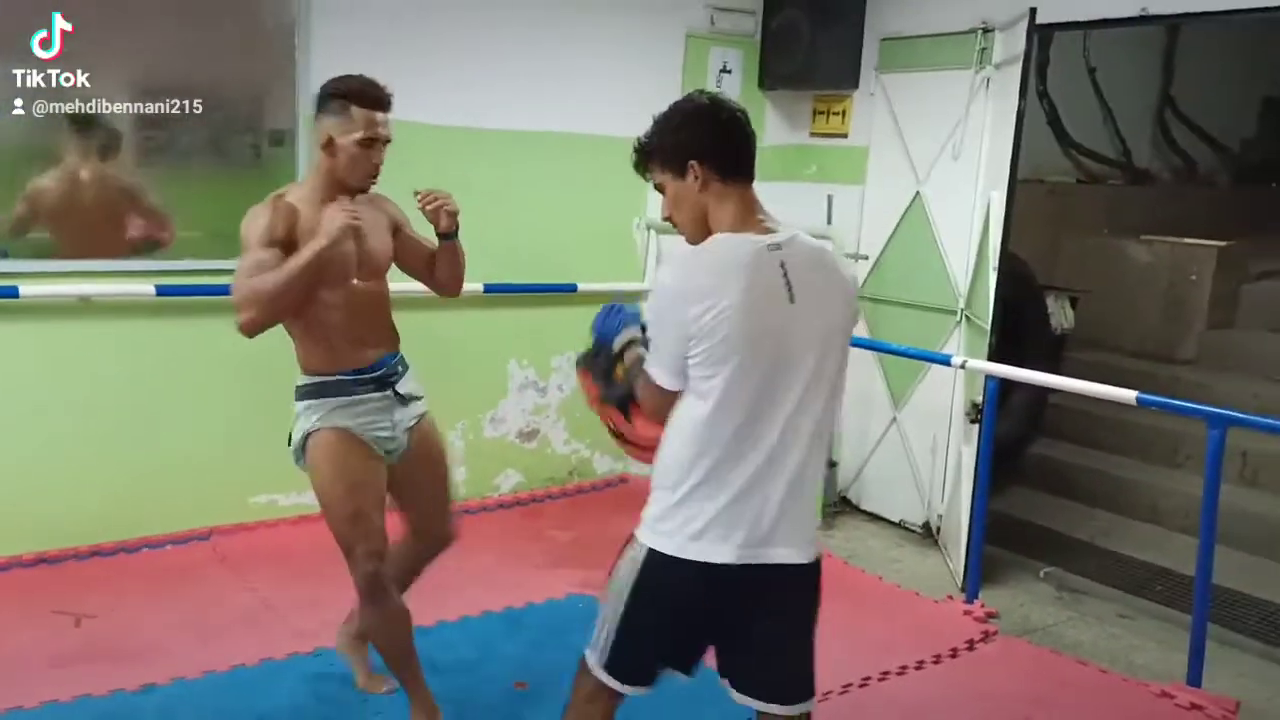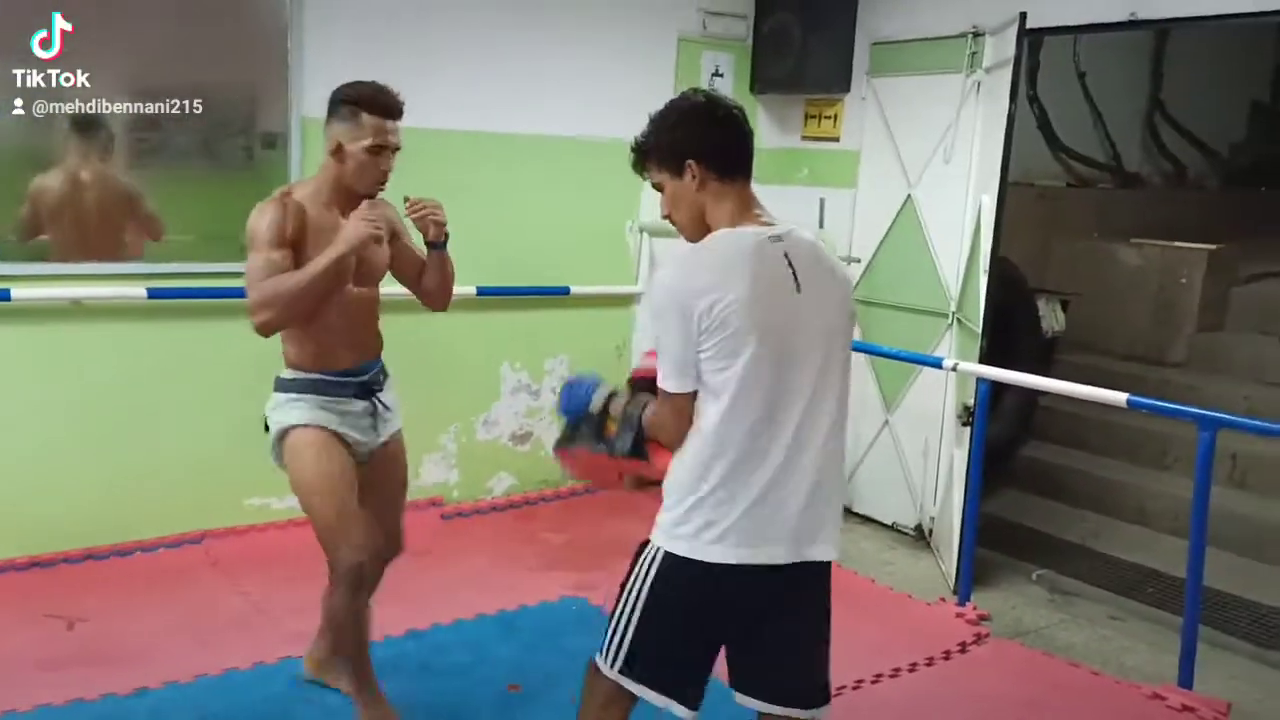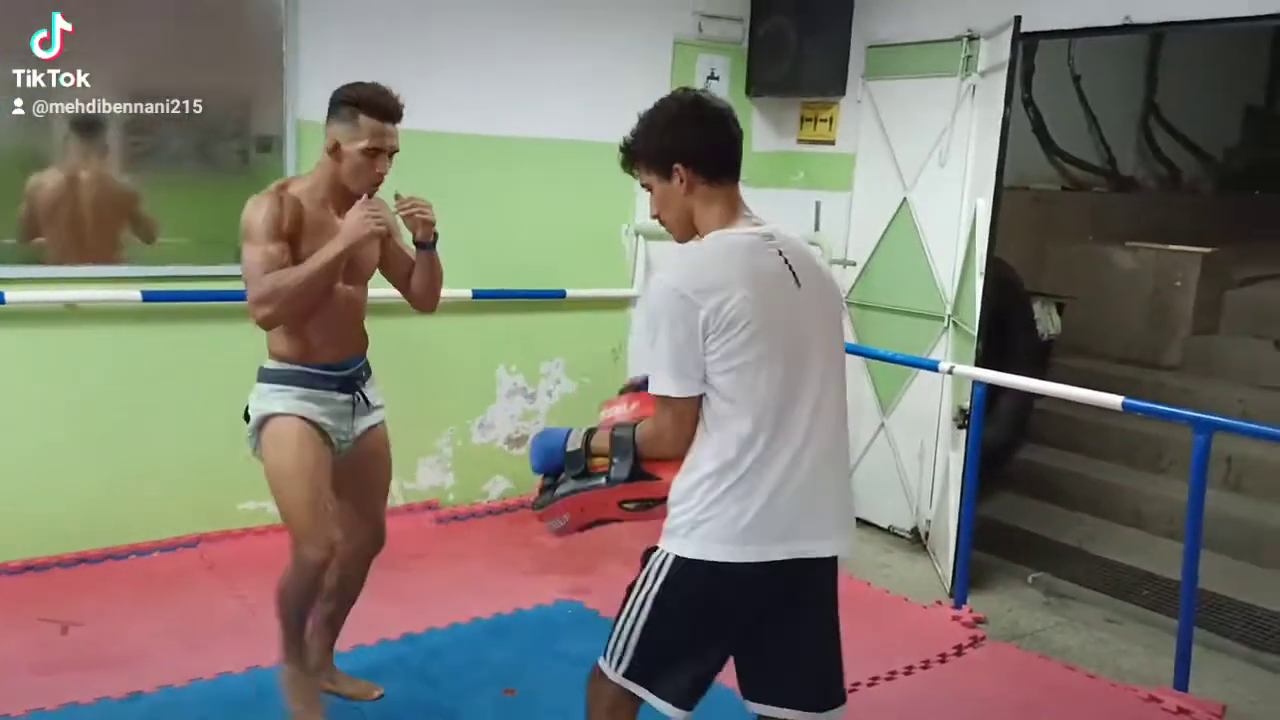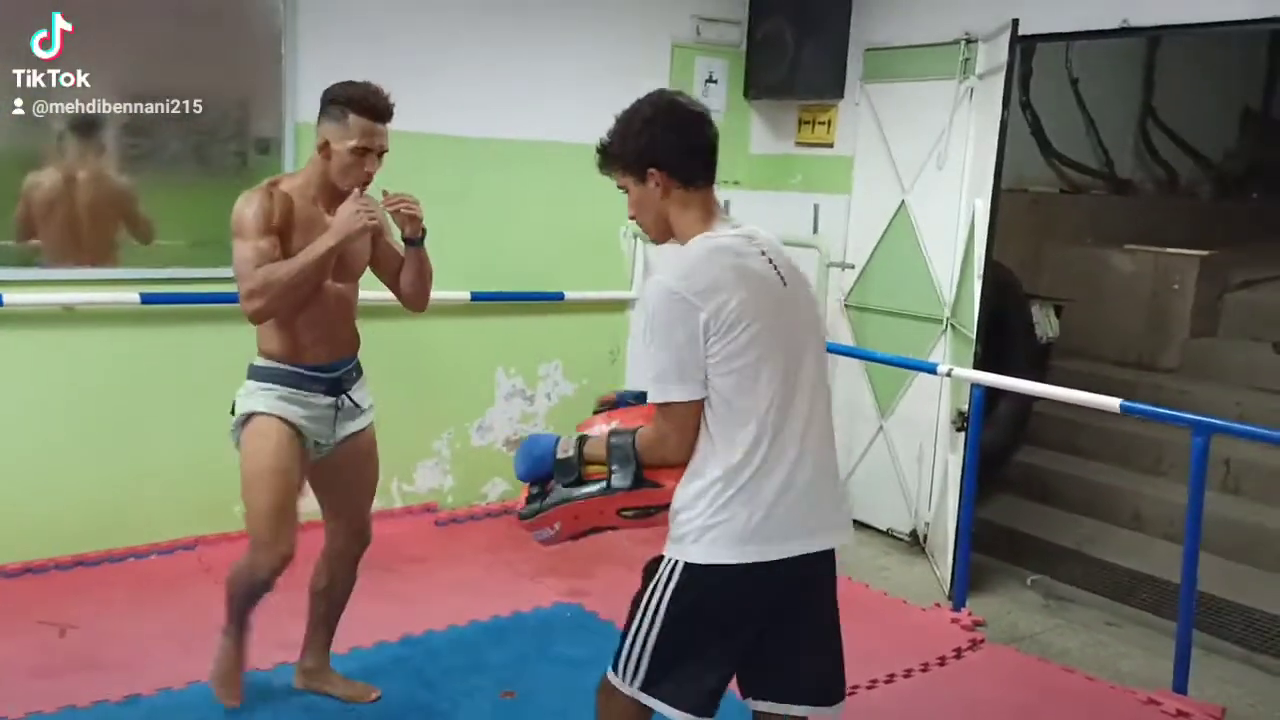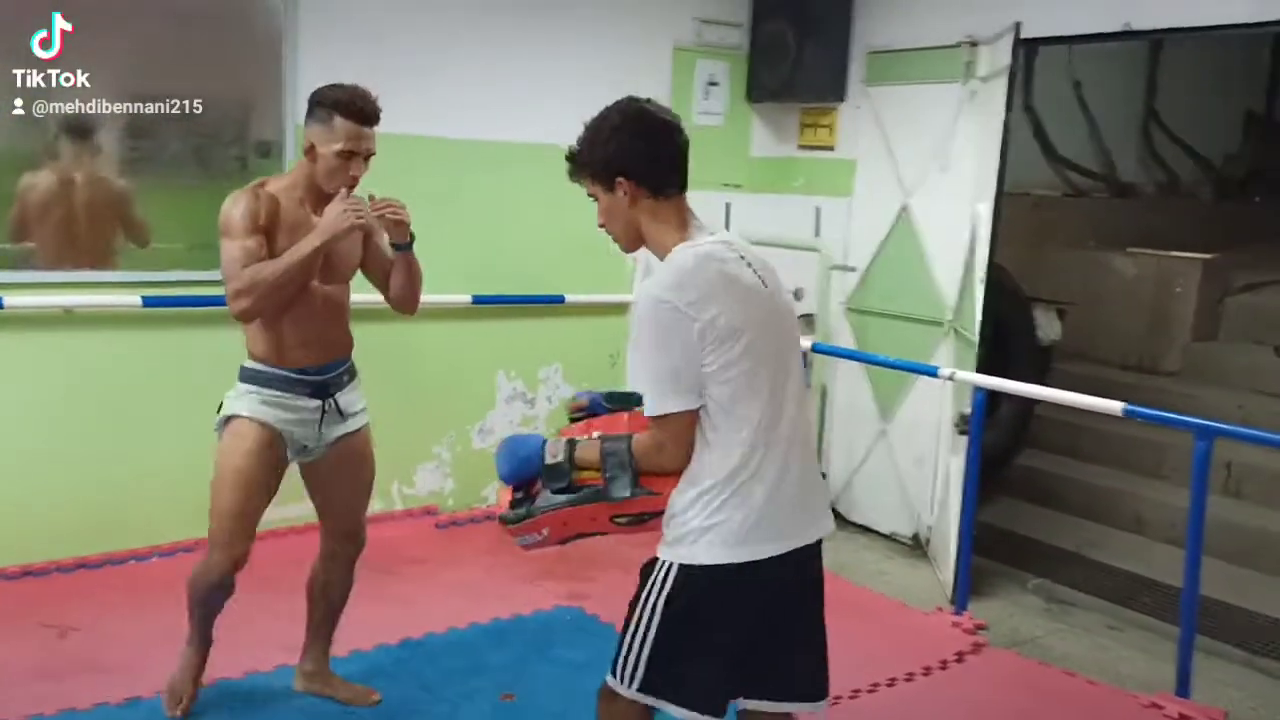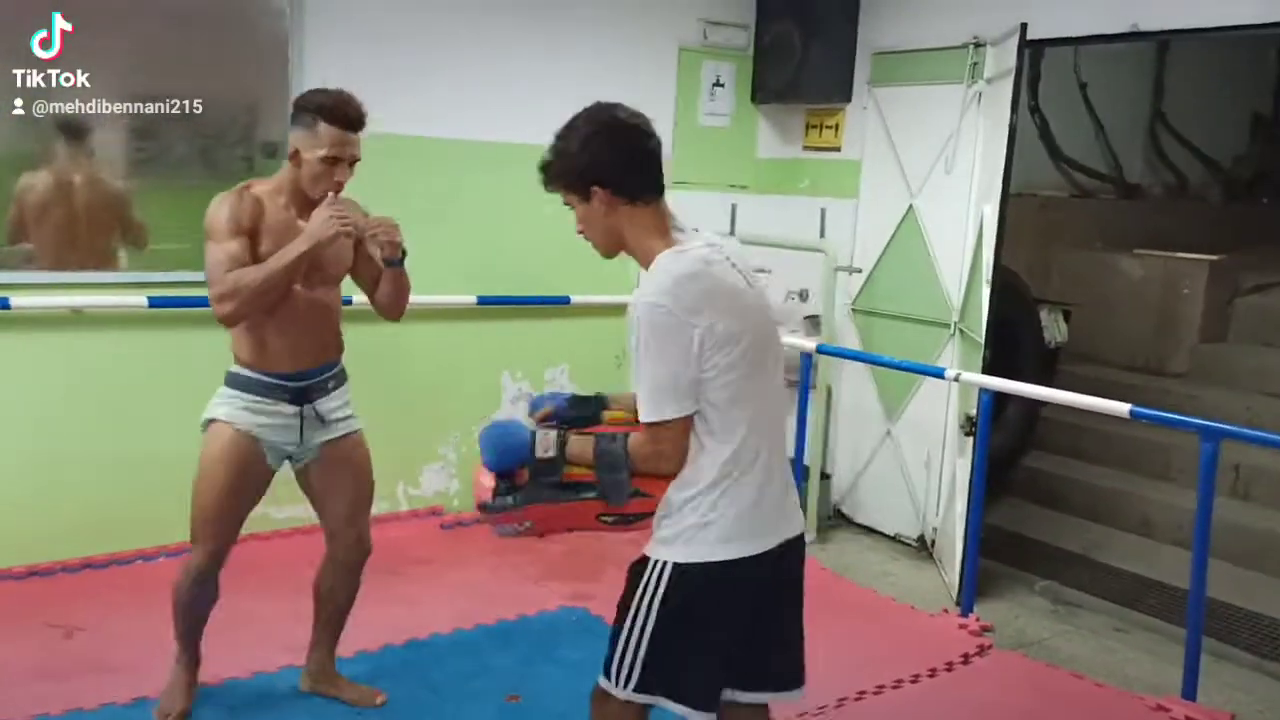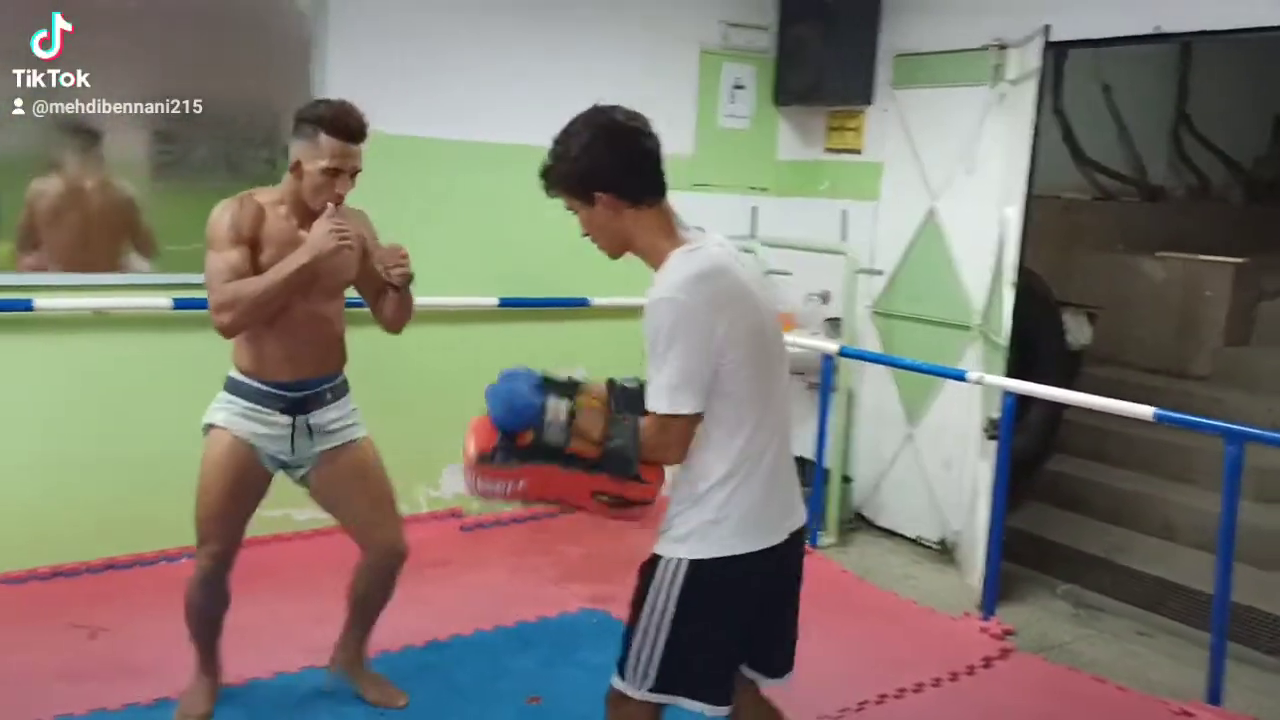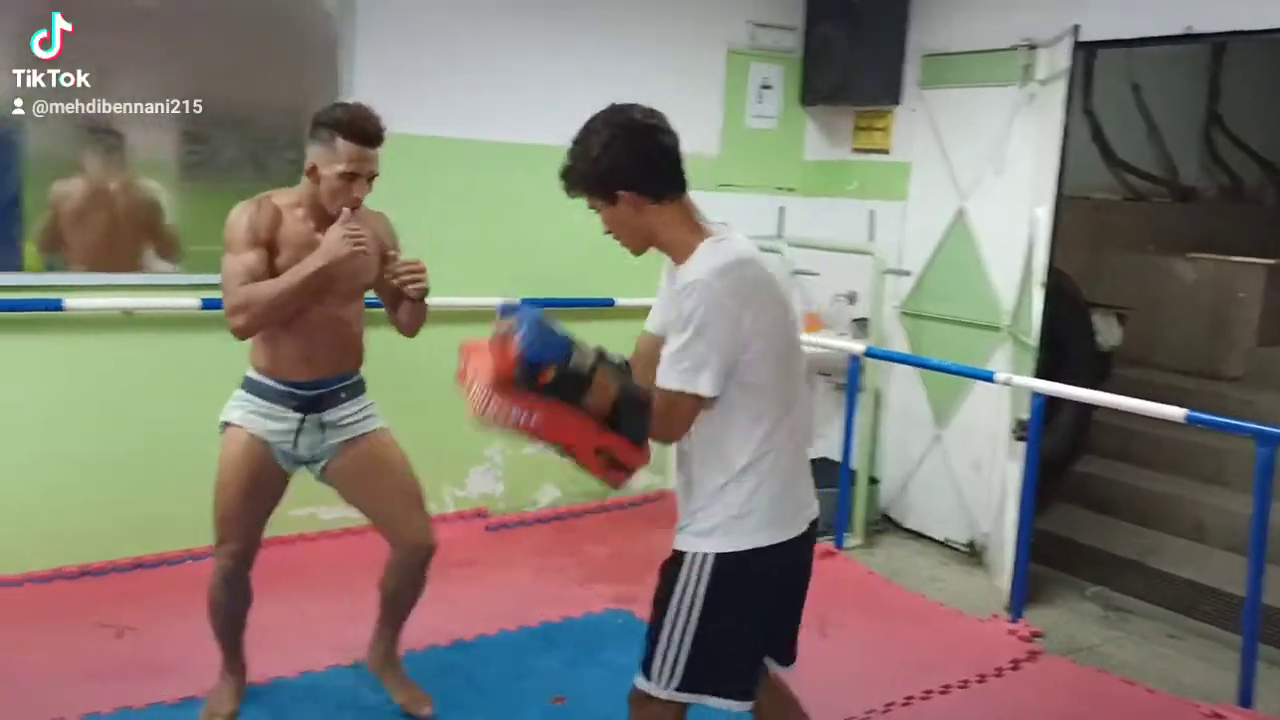
dt=0.1s
person 1, frame 1
left shoulder: (383, 210)
right shoulder: (273, 217)
left elbow: (447, 285)
right elbow: (249, 317)
left wrist: (447, 233)
right wrist: (323, 243)
left hip: (398, 388)
right hip: (331, 405)
left knee: (435, 536)
right knee: (373, 567)
left ankle: (356, 632)
person 1, frame 2
left shoulder: (382, 216)
right shoulder: (280, 214)
left elbow: (436, 297)
right elbow: (264, 315)
left wrist: (437, 242)
right wrist: (341, 249)
left hip: (375, 395)
right hip: (313, 404)
left knee: (381, 549)
right knee: (353, 559)
left ankle: (326, 654)
person 1, frame 3
left shoulder: (376, 212)
right shoulder: (274, 206)
left elbow: (425, 299)
right elbow: (265, 308)
left wrist: (427, 242)
right wrist: (342, 242)
left hip: (358, 391)
right hip: (292, 394)
left knee: (366, 538)
right knee: (316, 550)
left ankle: (319, 658)
right ankle: (293, 657)
person 1, frame 4
left shoulder: (366, 211)
right shoulder: (264, 203)
left elbow: (415, 299)
right elbow: (256, 301)
left wrist: (414, 238)
right wrist: (333, 237)
left hip: (347, 392)
right hip: (279, 393)
left knee: (353, 538)
right knee: (270, 553)
left ankle: (314, 663)
right ankle: (233, 638)
person 1, frame 5
left shoulder: (356, 212)
right shoulder: (252, 204)
left elbow: (404, 302)
right elbow: (242, 300)
left wrist: (403, 244)
right wrist: (319, 238)
left hip: (339, 395)
right hip: (266, 396)
left knee: (346, 540)
right knee: (228, 553)
left ankle: (314, 666)
right ankle: (195, 656)
person 1, frame 6
left shoulder: (346, 218)
right shoulder: (238, 207)
left elbow: (391, 308)
right elbow: (227, 304)
left wrist: (393, 258)
right wrist: (305, 243)
left hip: (328, 400)
right hip: (251, 402)
left knee: (353, 545)
right knee: (206, 557)
left ankle: (321, 667)
right ankle: (185, 667)
person 1, frame 7
left shoulder: (356, 228)
right shoulder: (239, 215)
left elbow: (391, 322)
right elbow: (225, 313)
left wrist: (401, 285)
right wrist: (305, 254)
left hip: (329, 411)
right hip: (249, 410)
left knee: (389, 546)
right knee: (212, 558)
left ankle: (350, 653)
person 1, frame 8
left shoulder: (376, 230)
right shoulder: (257, 217)
left elbow: (407, 326)
right elbow: (240, 316)
left wrist: (417, 294)
right wrist: (321, 258)
left hip: (346, 408)
right hip: (266, 408)
left knee: (418, 541)
right knee: (232, 558)
left ankle: (385, 652)
person 2, frame 1
left shoulder: (689, 280)
right shoulder: (833, 275)
left elbow: (658, 409)
left wrist: (627, 347)
left hip: (688, 541)
right hip: (787, 544)
person 2, frame 2
left shoulder: (689, 277)
right shoulder: (829, 271)
left elbow: (672, 429)
left wrist: (605, 401)
left hip: (703, 544)
right hip: (804, 545)
person 2, frame 3
left shoulder: (682, 281)
right shoulder: (807, 265)
left elbow: (674, 436)
left wrist: (582, 441)
left hip: (717, 545)
right hip: (812, 540)
person 2, frame 4
left shoulder: (676, 286)
right shoulder: (778, 263)
left elbow: (675, 442)
left wrist: (573, 449)
right wrist: (656, 396)
left hip: (723, 548)
right hip: (810, 537)
person 2, frame 5
left shoulder: (668, 293)
right shoulder: (737, 259)
left elbow: (669, 450)
left wrist: (559, 452)
right wrist: (630, 405)
left hip: (718, 548)
right hip: (795, 535)
person 2, frame 6
left shoulder: (663, 300)
right shoulder: (717, 261)
left elbow: (664, 454)
left wrist: (548, 446)
right wrist: (591, 406)
left hip: (707, 547)
right hip: (772, 534)
person 2, frame 7
left shoulder: (681, 295)
right shoulder: (705, 262)
left elbow: (665, 442)
left wrist: (557, 416)
right wrist: (571, 395)
left hip: (714, 541)
right hip: (769, 527)
person 2, frame 8
left shoulder: (709, 285)
right shoulder: (720, 257)
left elbow: (665, 419)
right elbow: (648, 371)
left wrist: (572, 362)
right wrist: (566, 359)
left hip: (735, 535)
right hip: (781, 521)
